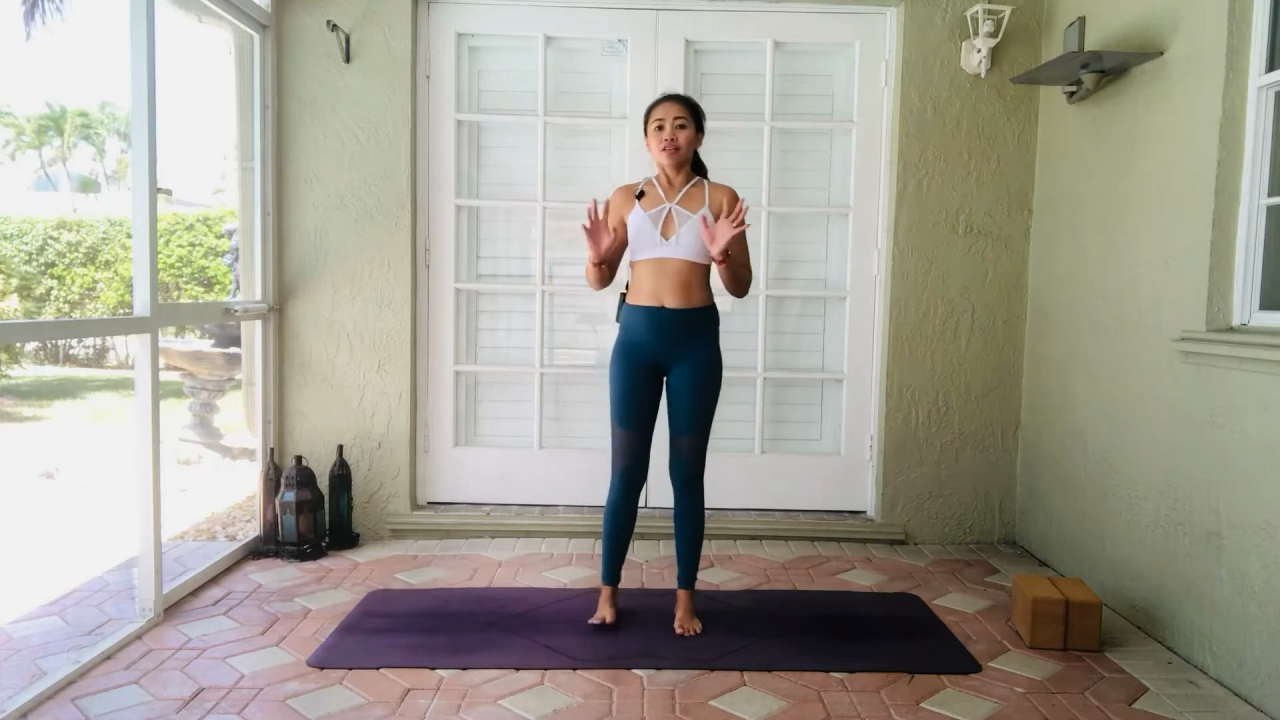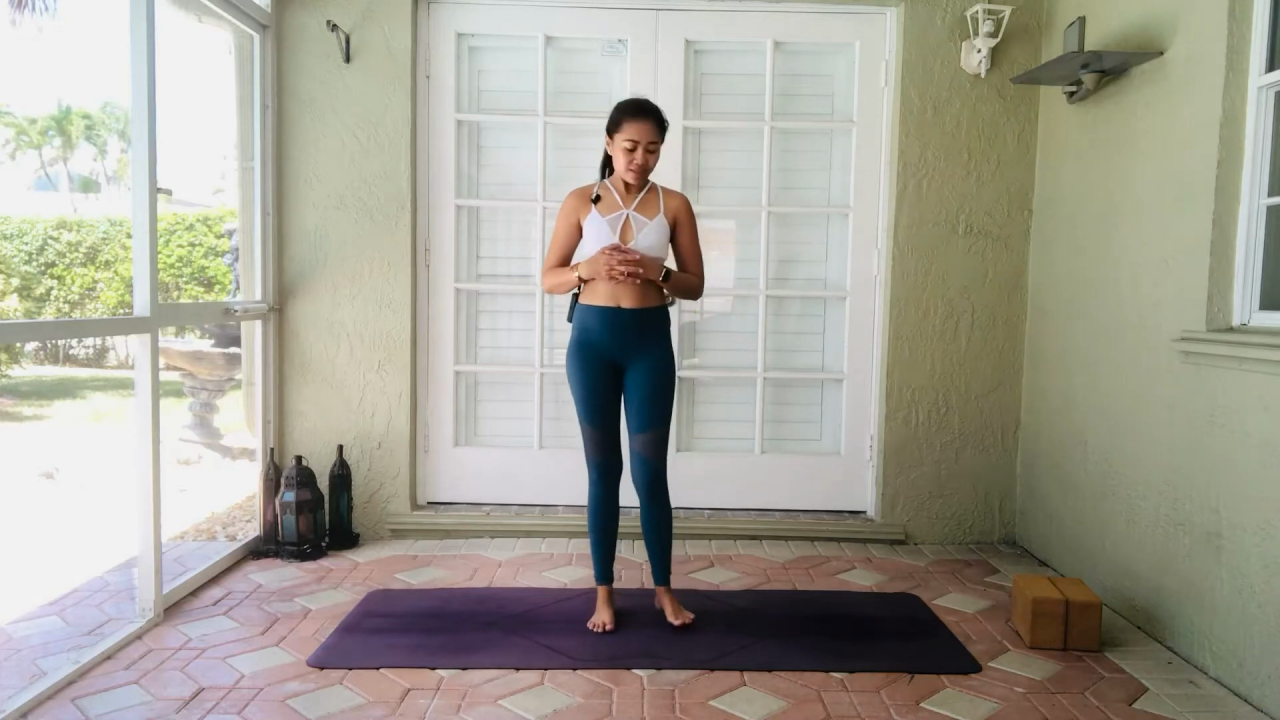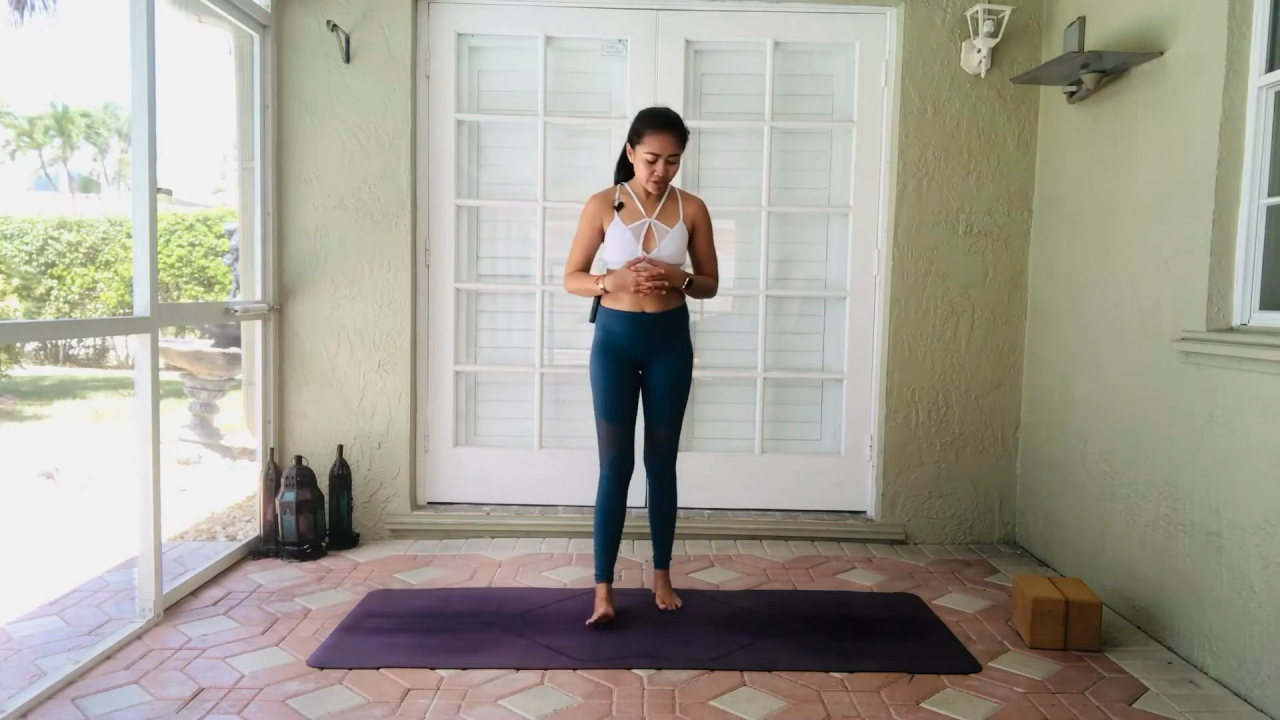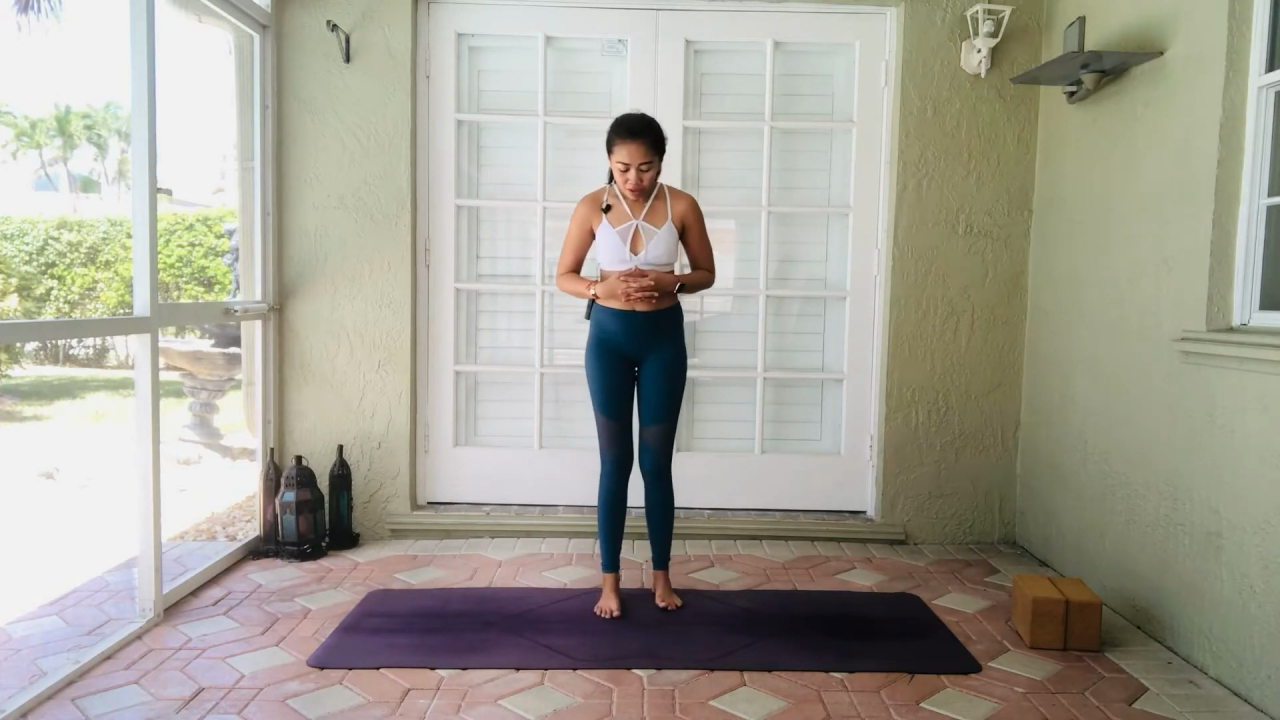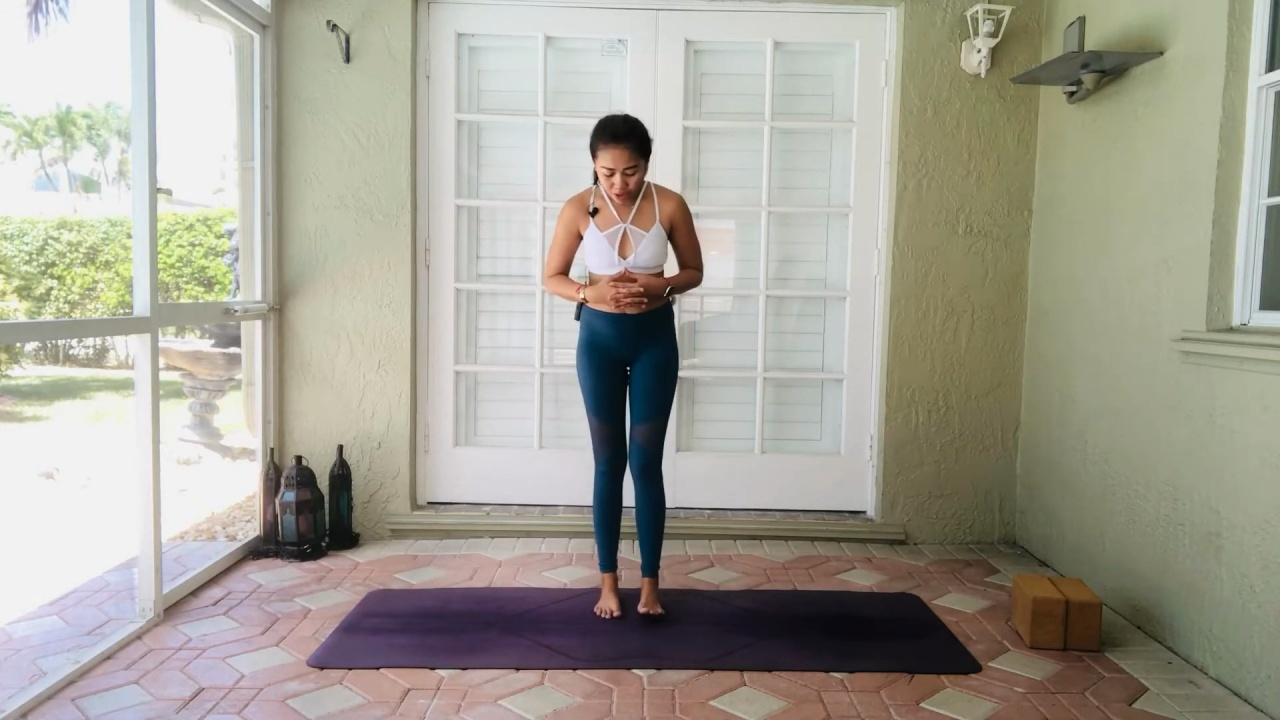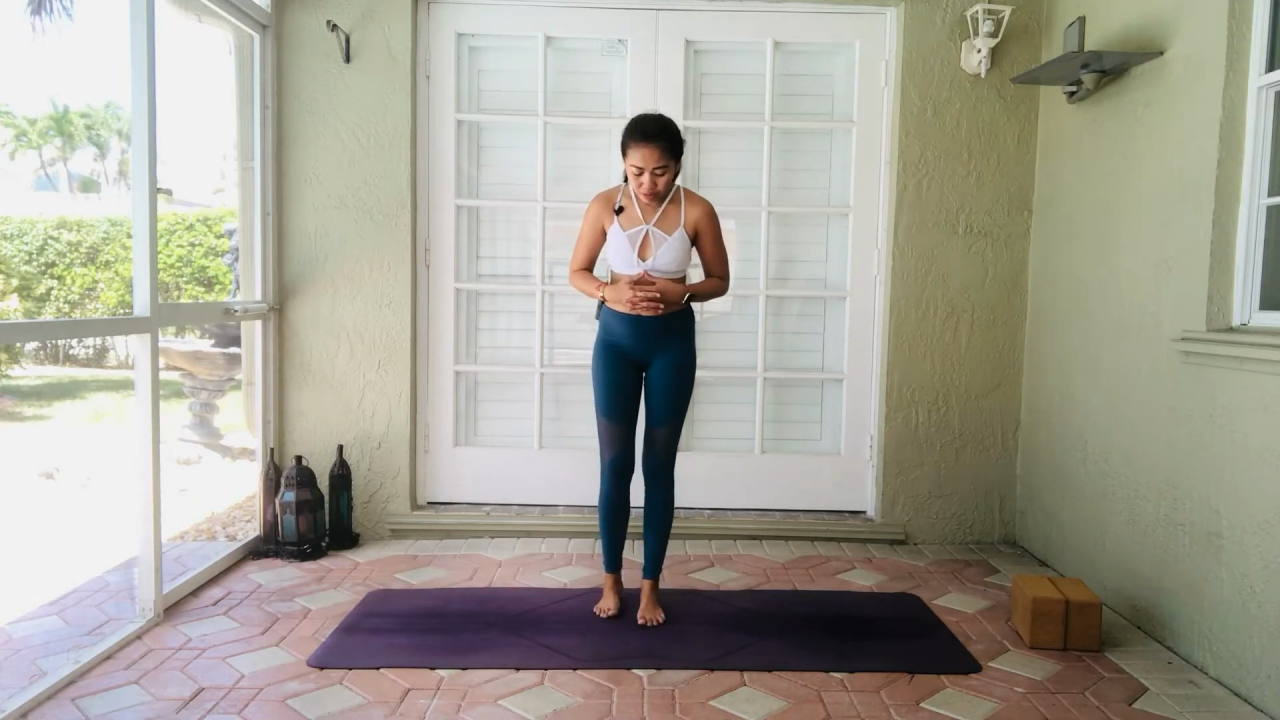
dt=0.7s
person 1, frame 1
left shoulder: (721, 199)
right shoulder: (624, 198)
left elbow: (741, 287)
right elbow: (598, 281)
left wrist: (722, 255)
right wrist: (597, 255)
left hip: (695, 338)
right hip: (636, 336)
left knee: (686, 473)
right knee: (626, 470)
left ankle: (684, 596)
right ankle: (608, 590)
person 1, frame 2
left shoulder: (674, 205)
right shoulder: (580, 201)
left elbow: (695, 285)
right elbow: (548, 278)
left wrist: (656, 272)
right wrist: (586, 268)
left hip: (650, 339)
right hip: (592, 337)
left knee: (649, 472)
right knee: (602, 469)
left ankle: (664, 587)
right ankle: (604, 594)
person 1, frame 3
left shoulder: (692, 209)
right shoulder: (602, 205)
left elbow: (710, 283)
right elbow: (571, 277)
left wrist: (679, 279)
right wrist: (612, 281)
left hip: (670, 340)
right hip: (615, 338)
left knee: (661, 462)
right knee: (615, 465)
left ankle: (661, 576)
right ankle: (603, 589)
person 1, frame 4
left shoulder: (682, 206)
right shoulder: (592, 206)
left elbow: (706, 273)
right elbow: (564, 275)
left wrist: (671, 283)
right wrist: (601, 288)
left hip: (663, 336)
right hip: (609, 336)
left knee: (656, 460)
right knee: (614, 461)
left ankle: (661, 573)
right ankle: (609, 580)
person 1, frame 5
left shoulder: (670, 205)
right shoulder: (578, 209)
left elbow: (694, 270)
right elbow: (552, 277)
left wrist: (662, 286)
right wrist: (591, 293)
left hip: (655, 338)
right hip: (600, 337)
left knee: (646, 461)
right knee: (608, 462)
left ankle: (650, 583)
right ankle: (608, 581)
person 1, frame 6
left shoulder: (697, 211)
right shoulder: (605, 205)
left elbow: (720, 280)
right elbow: (577, 271)
left wrist: (681, 292)
right wrist: (610, 291)
left hip: (671, 341)
right hip: (616, 338)
left knee: (658, 465)
right knee: (615, 463)
left ankle: (650, 586)
right ankle: (611, 579)
